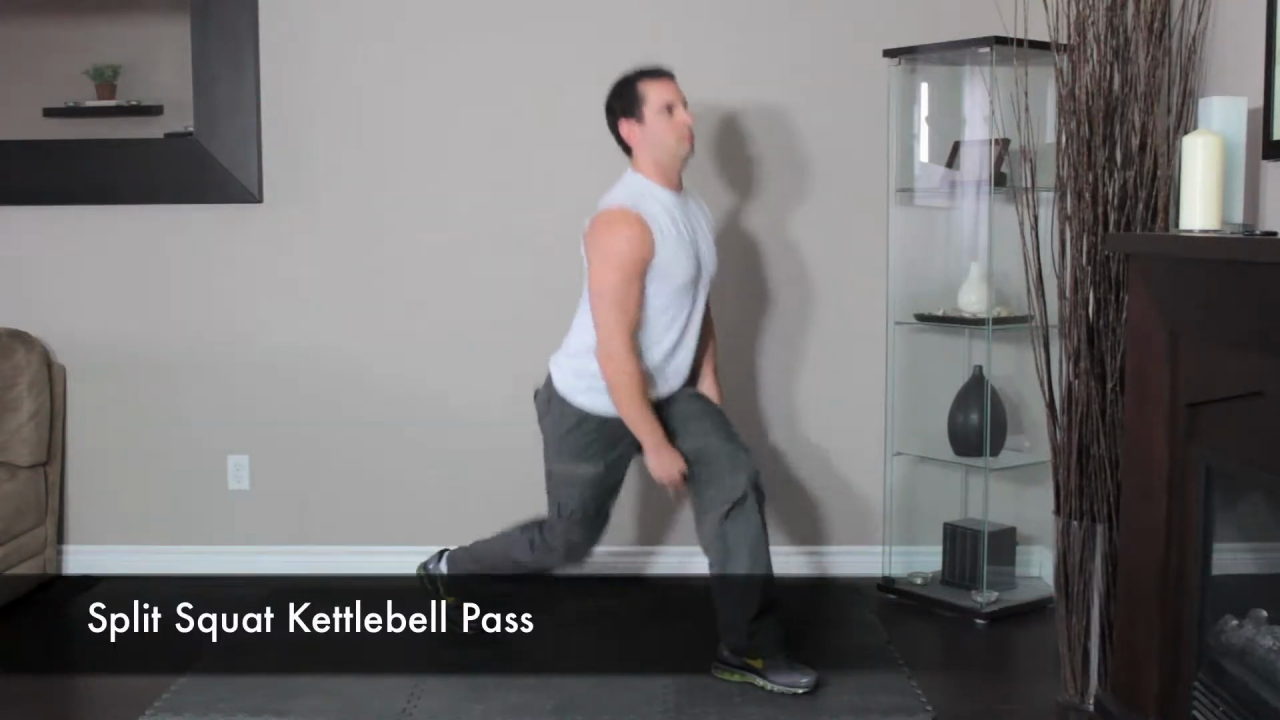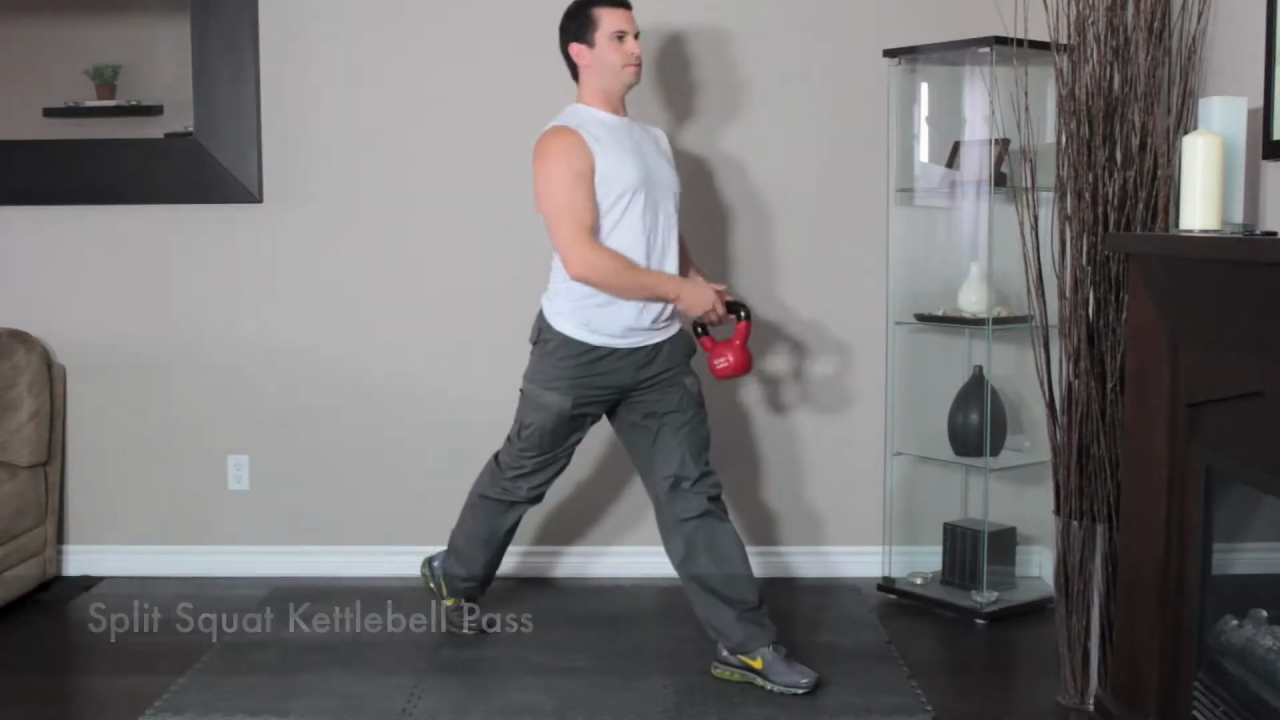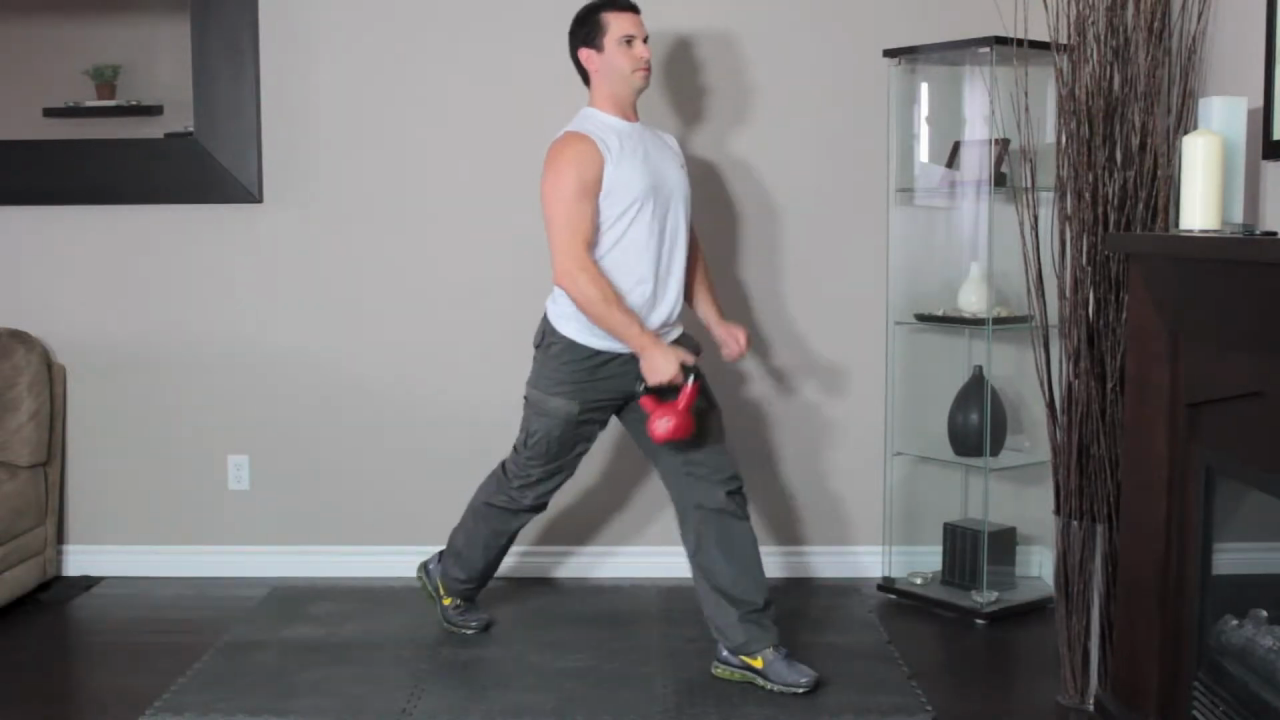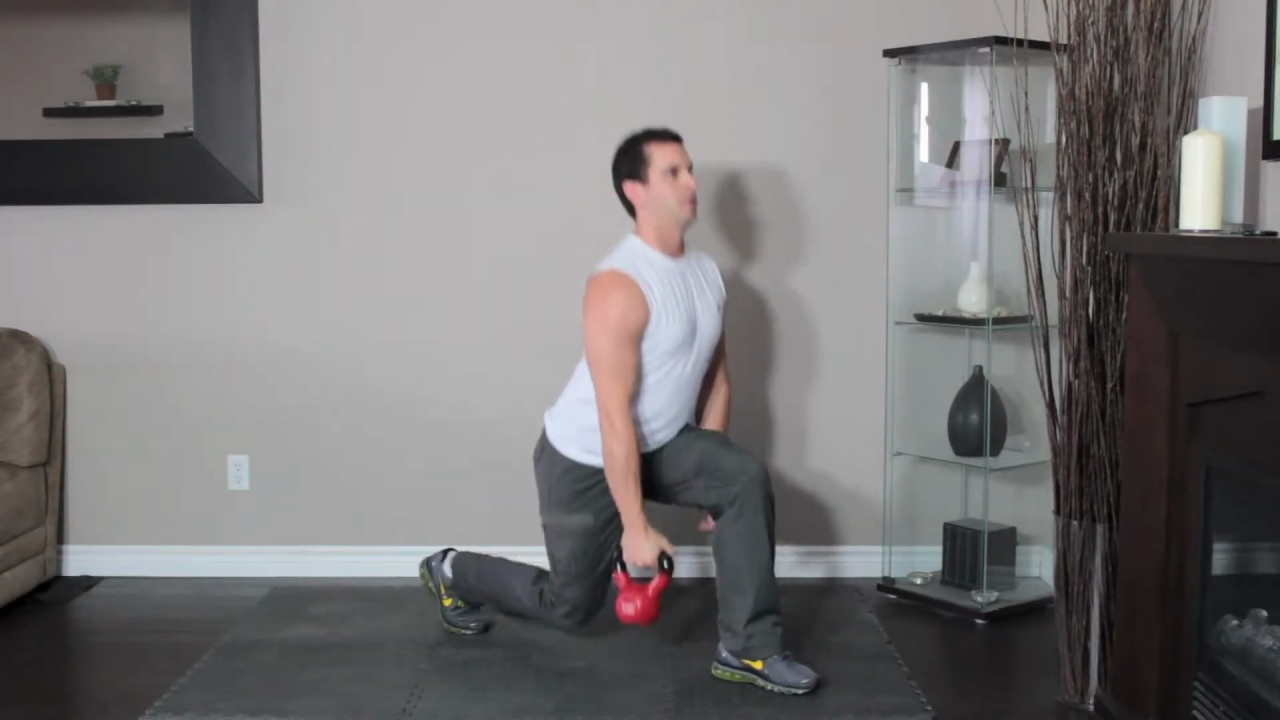
dt=0.5s
person 1, frame 1
left shoulder: (694, 211)
right shoulder: (624, 221)
left elbow: (697, 315)
right elbow: (615, 350)
left wrist: (709, 400)
right wrist: (654, 446)
left hip: (667, 392)
right hip: (589, 404)
left knee: (735, 484)
right knee: (565, 544)
left ankle: (748, 647)
right ankle: (451, 572)
person 1, frame 2
left shoulder: (652, 140)
right shoulder: (566, 141)
right elbow: (580, 258)
left wrist: (697, 282)
right wrist: (679, 292)
left hip: (658, 352)
right hip: (579, 349)
left knee: (691, 494)
right knee: (519, 477)
left ankle: (745, 645)
right ankle: (454, 579)
person 1, frame 3
left shoulder: (664, 145)
right shoulder: (580, 148)
left elbow: (685, 245)
right elbow: (571, 267)
left wrist: (713, 320)
right wrist: (645, 348)
left hip: (660, 352)
right hip: (585, 352)
left knee: (714, 485)
right knee: (529, 479)
left ankle: (748, 646)
right ankle: (449, 577)
person 1, frame 4
left shoulder: (706, 273)
right shoulder: (620, 287)
left elbow: (715, 371)
right elbow: (613, 416)
left wrist: (708, 460)
right wrist: (635, 526)
left hip: (661, 441)
right hip: (583, 457)
left knee: (747, 481)
right knee: (571, 603)
left ankle: (748, 648)
right ankle: (453, 573)
